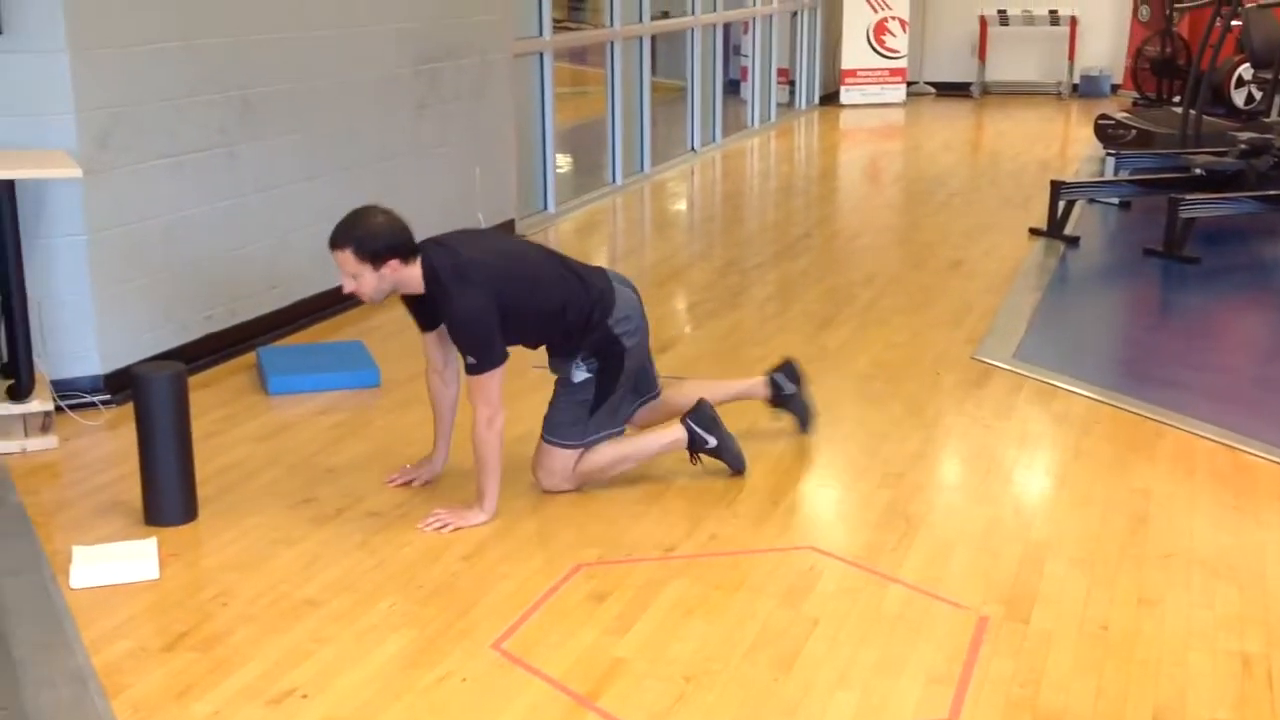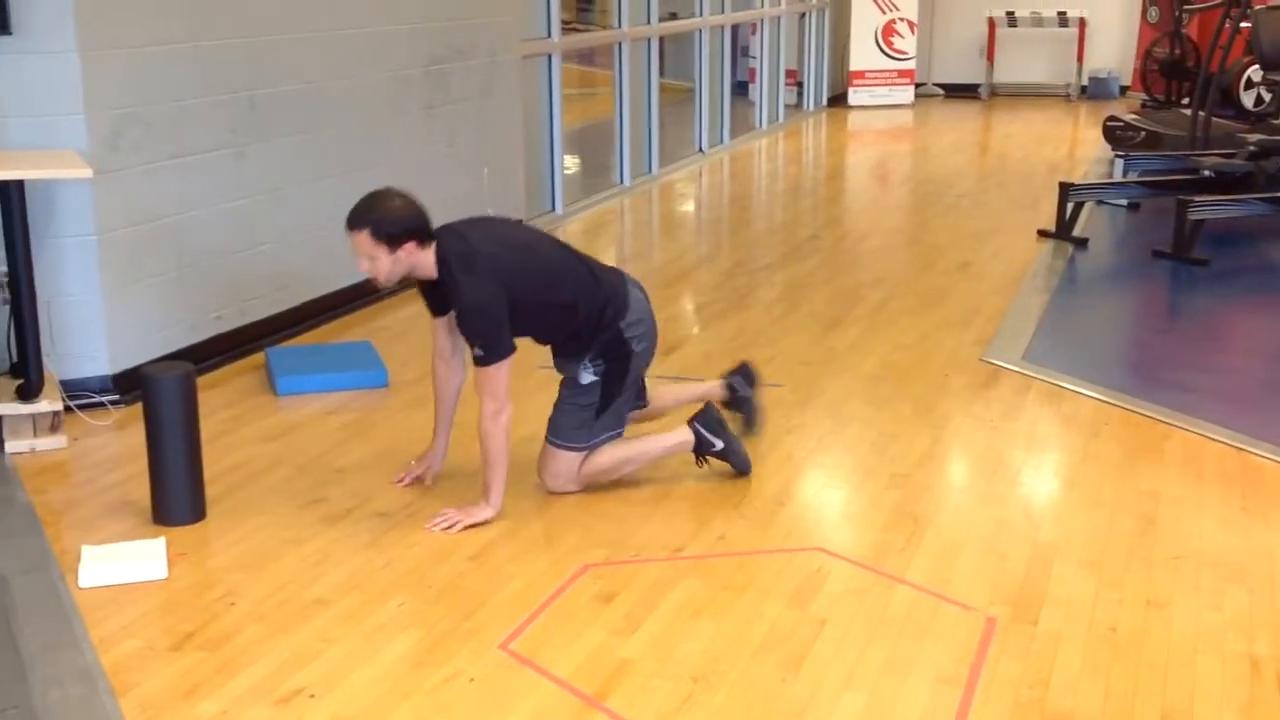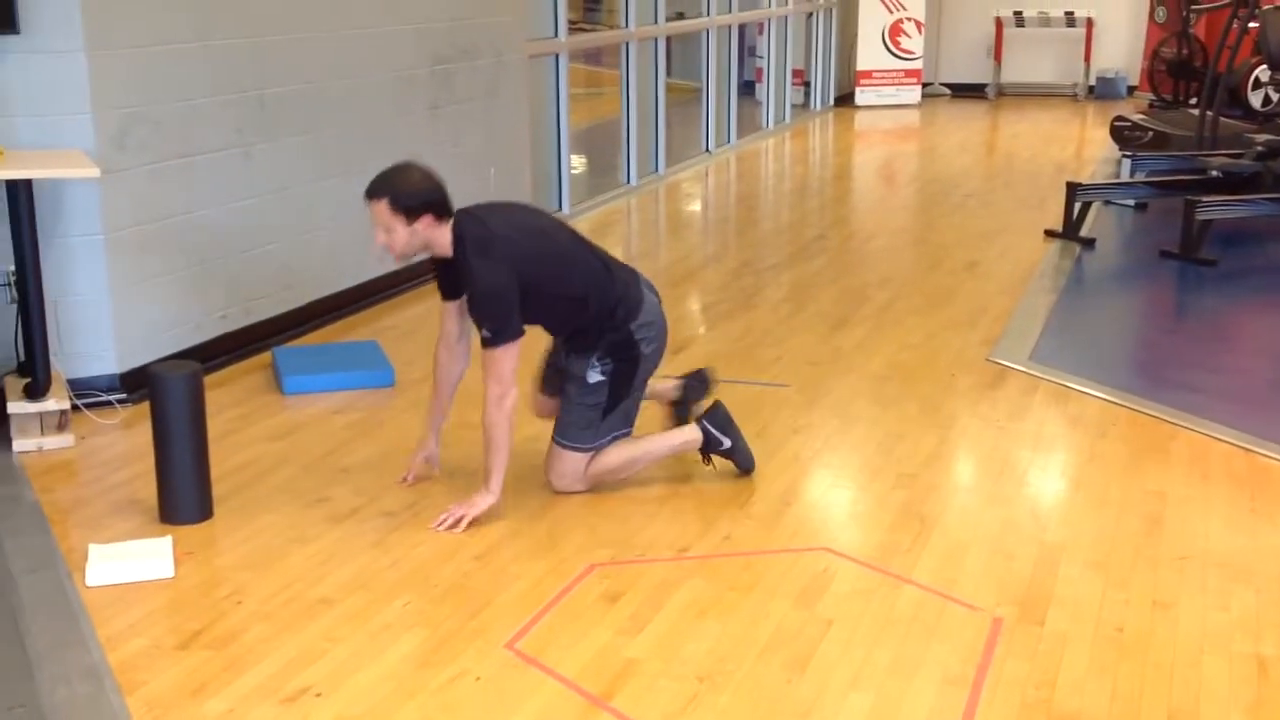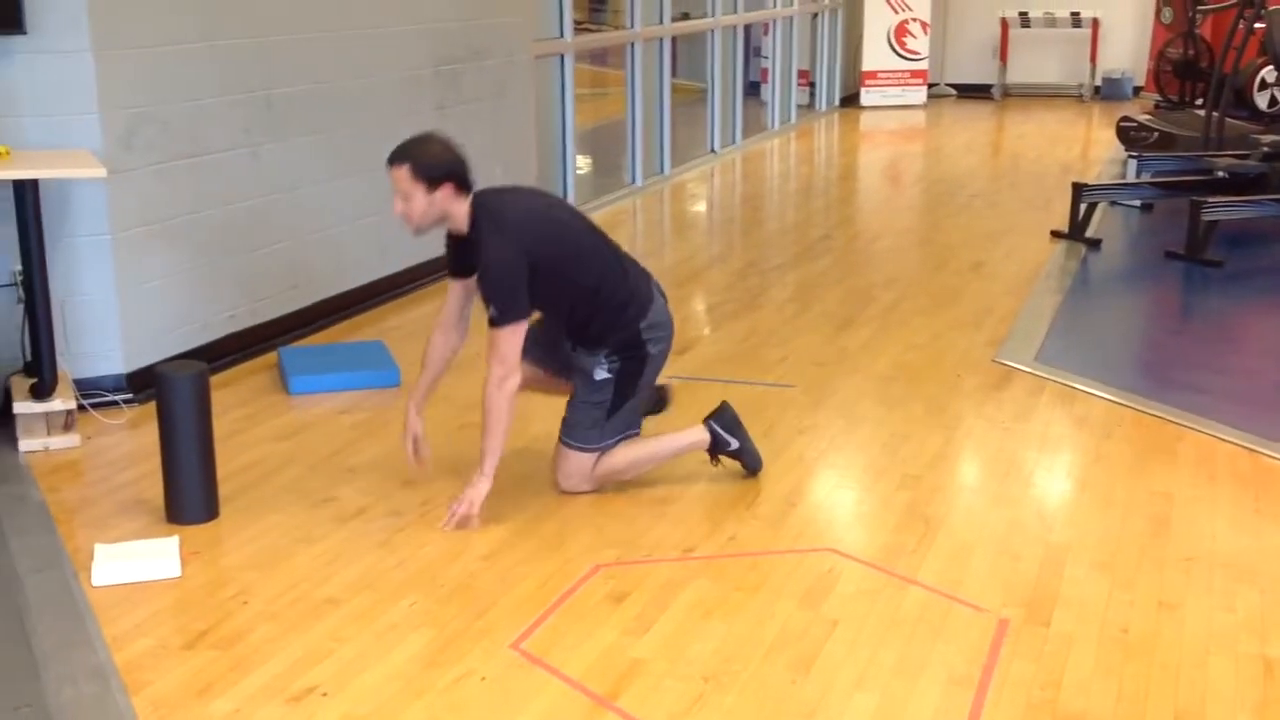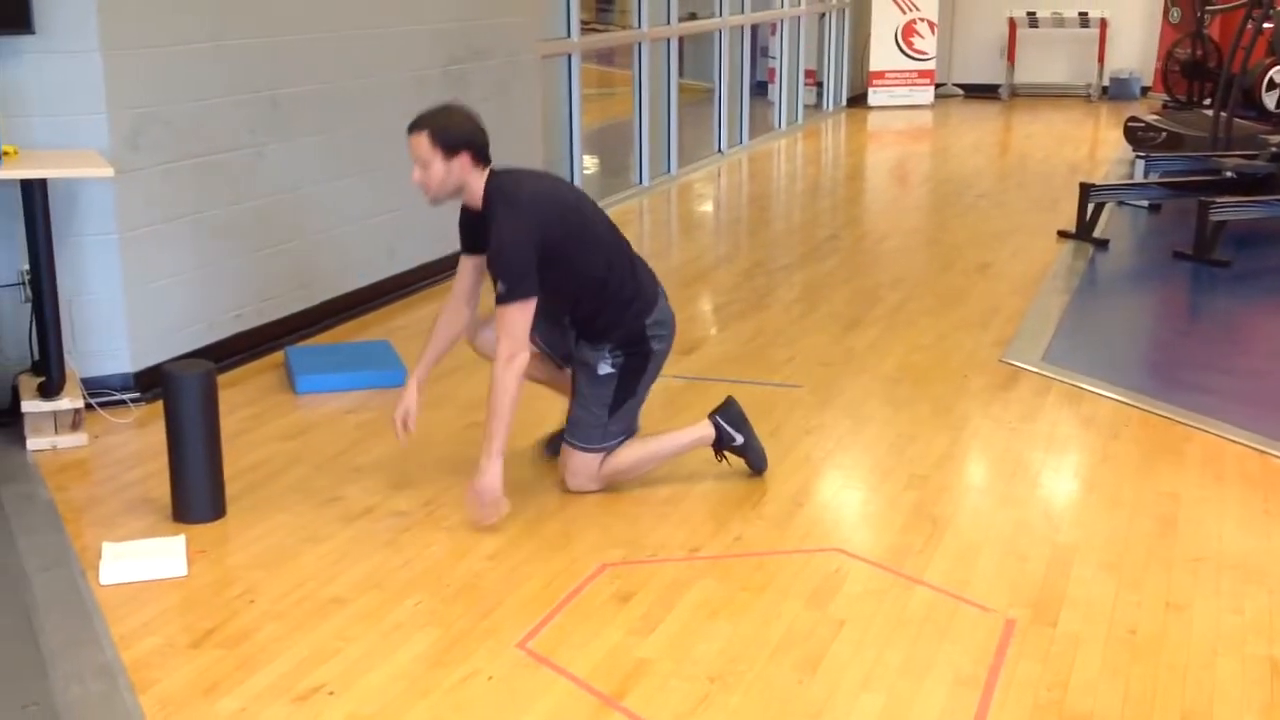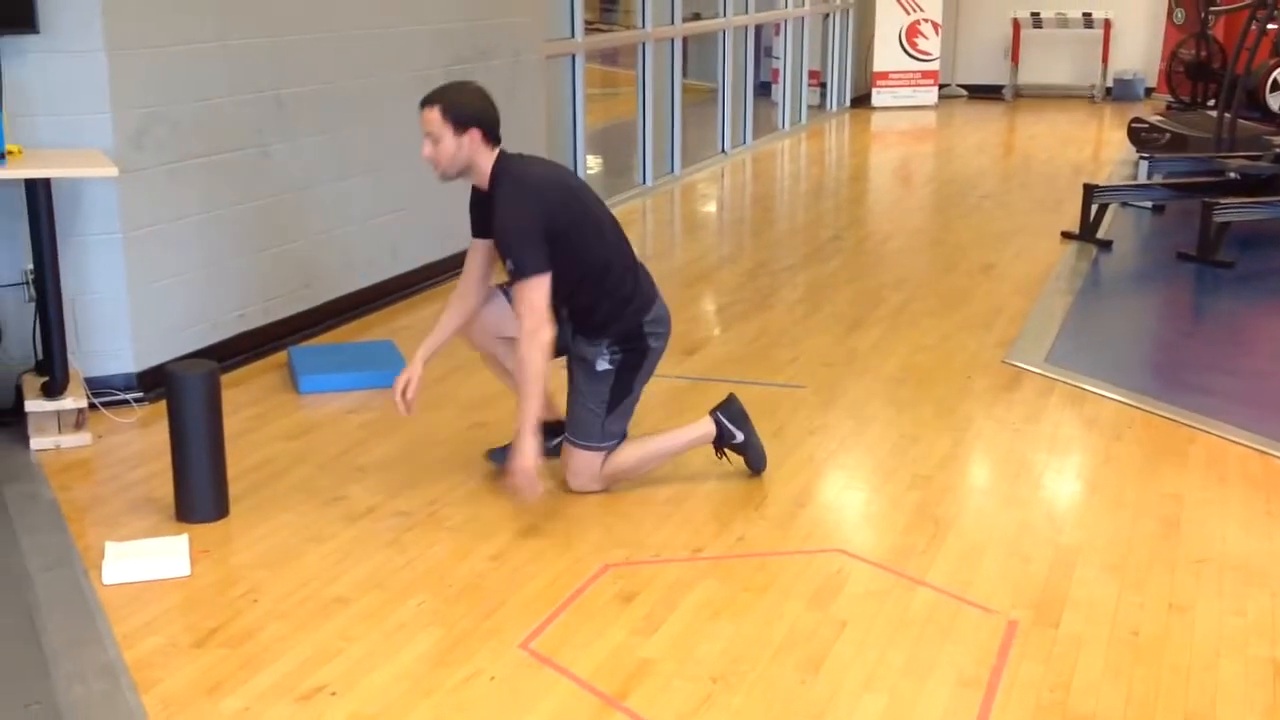
dt=0.1s
person 1, frame 1
left shoulder: (467, 299)
right shoulder: (428, 272)
left elbow: (488, 413)
right elbow: (441, 370)
left wrist: (487, 506)
right wrist: (438, 458)
left hip: (605, 330)
right hip: (603, 308)
left knee: (554, 475)
right knee: (643, 413)
left ankle: (690, 436)
right ankle: (772, 385)
person 1, frame 2
left shoulder: (475, 288)
right shoulder: (437, 256)
left elbow: (495, 408)
right elbow: (446, 359)
left wrist: (490, 502)
right wrist: (436, 450)
left hip: (616, 330)
right hip: (604, 306)
left knee: (559, 476)
right knee: (615, 410)
left ankle: (695, 436)
right ankle: (727, 389)
person 1, frame 3
left shoulder: (488, 270)
right shoulder: (455, 242)
left elbow: (502, 394)
right elbow: (452, 348)
left wrist: (490, 490)
right wrist: (431, 437)
left hip: (624, 332)
right hip: (593, 314)
left knee: (565, 476)
right knee: (550, 404)
left ankle: (702, 434)
right ankle: (680, 390)
person 1, frame 4
left shoulder: (500, 247)
right shoulder: (470, 224)
left elbow: (503, 375)
right elbow: (450, 326)
left wrist: (485, 477)
right wrist: (415, 407)
left hip: (630, 332)
left knee: (574, 476)
left ankle: (711, 434)
right ankle: (640, 396)
person 1, frame 5
left shoulder: (512, 225)
right shoulder: (482, 207)
left elbow: (515, 355)
right elbow: (459, 302)
left wrist: (490, 461)
right wrist: (414, 383)
left hip: (631, 330)
left knee: (582, 475)
right knee: (482, 336)
left ankle: (714, 430)
right ankle: (587, 398)
person 1, frame 6
left shoulder: (516, 206)
right shoulder: (489, 191)
left elbow: (538, 330)
right elbow: (470, 286)
left wrist: (526, 439)
right wrist: (419, 358)
left hip: (623, 329)
left knee: (583, 476)
right knee: (478, 319)
left ankle: (716, 428)
right ankle: (552, 425)
